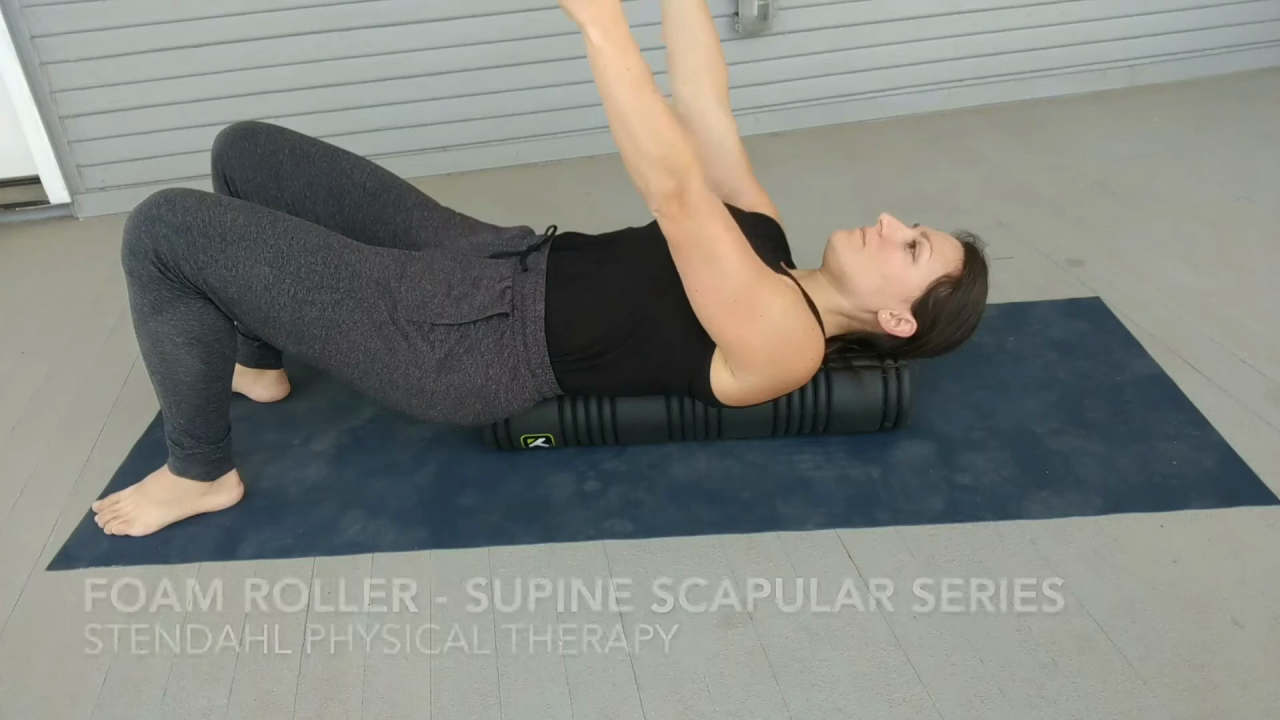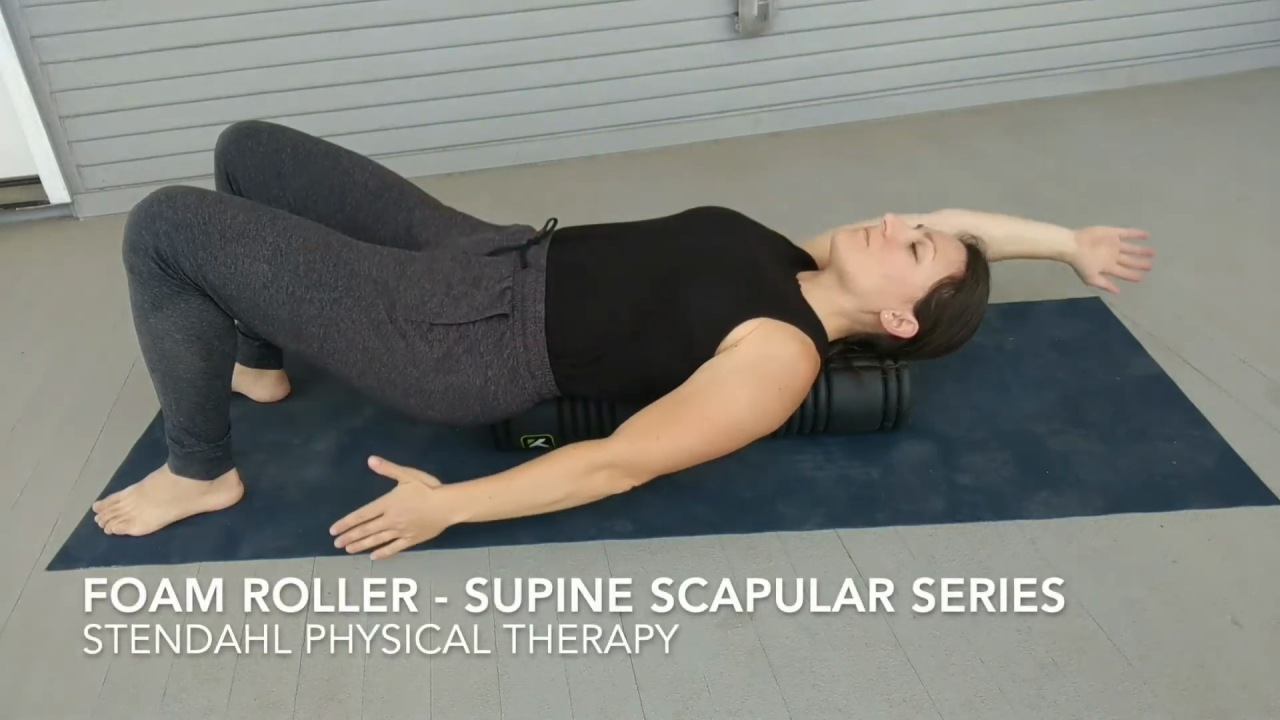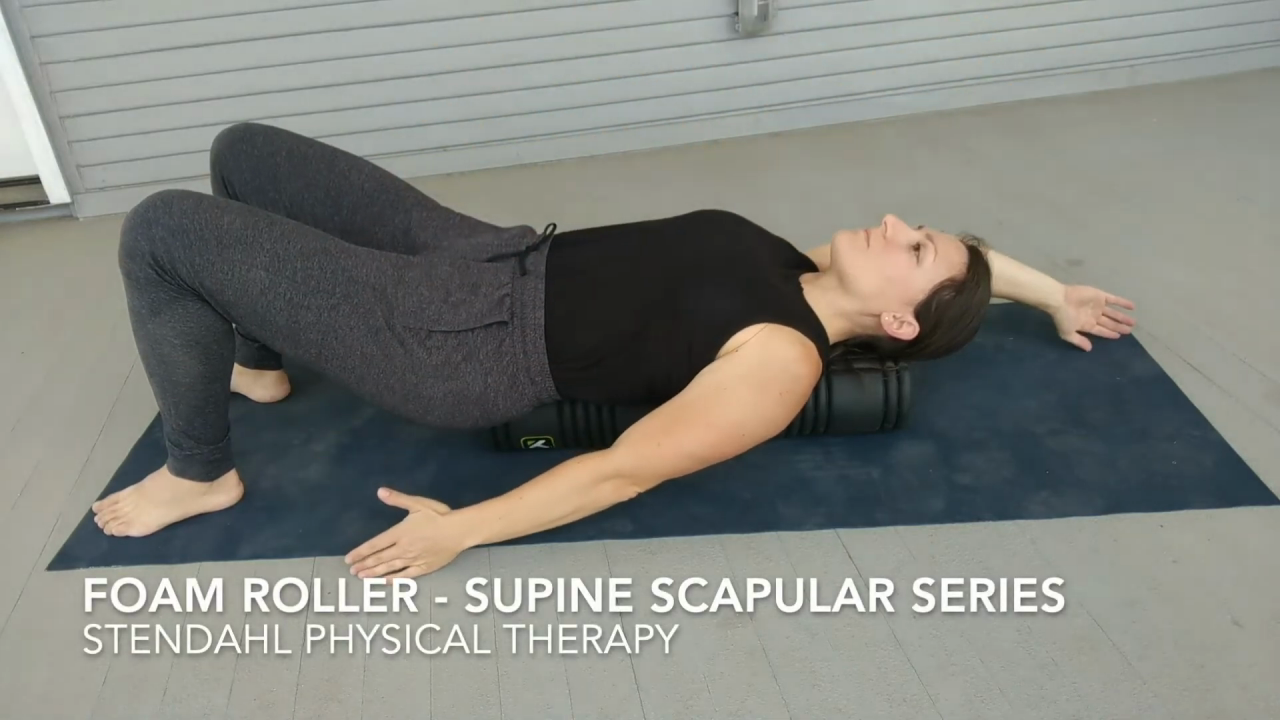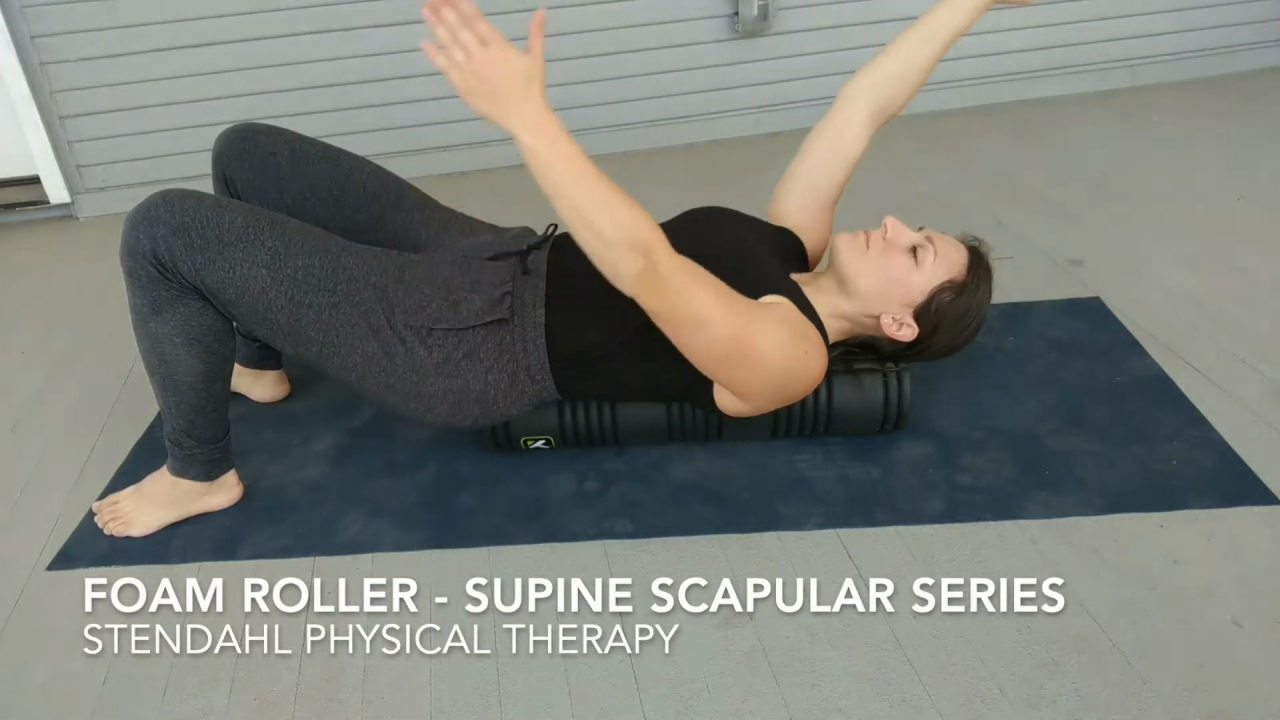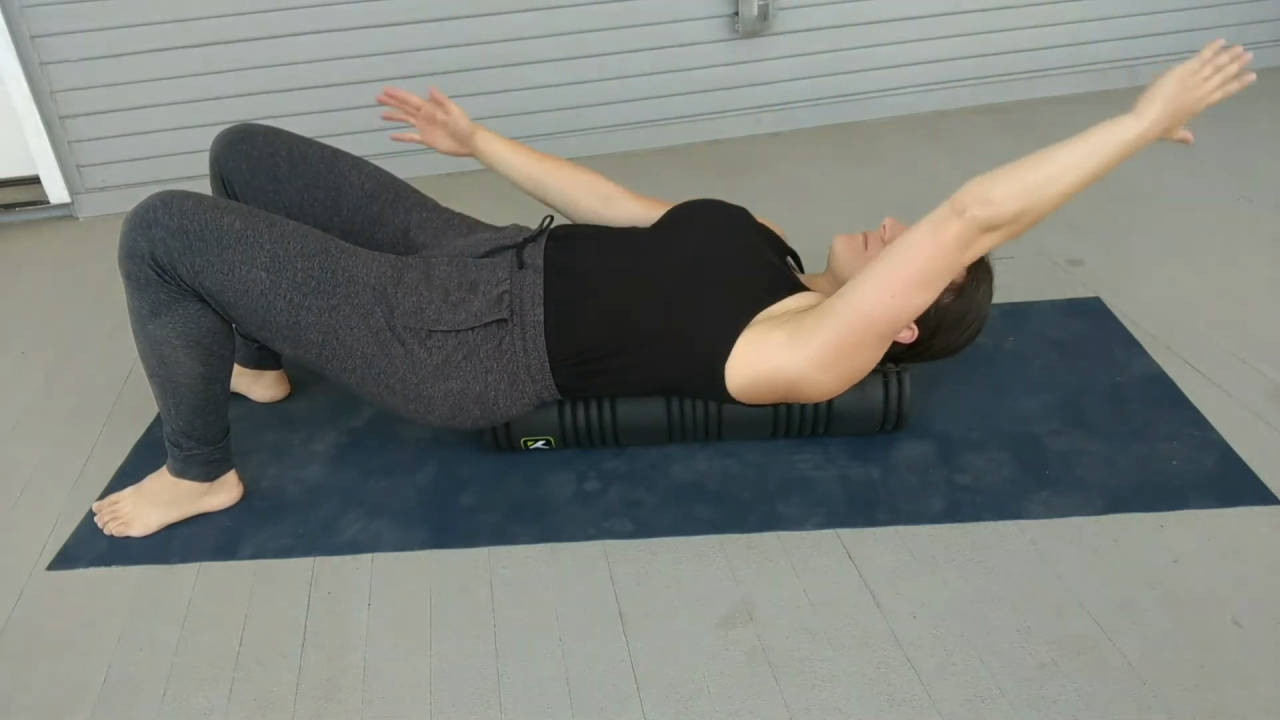
dt=1s
person 1, frame 1
left shoulder: (784, 340)
right shoulder: (765, 237)
left elbow: (674, 190)
right elbow: (708, 116)
left hip: (467, 345)
right hip: (494, 261)
left knee: (164, 229)
right knee: (244, 149)
left ankle: (199, 475)
right ankle: (254, 360)
person 1, frame 2
left shoulder: (779, 360)
right shoulder: (806, 268)
left elbow: (617, 464)
right elbow: (945, 216)
left wrist: (445, 504)
left hip: (470, 346)
right hip: (497, 257)
left knee: (165, 226)
right knee: (248, 149)
left ankle: (200, 473)
right ankle: (253, 357)
person 1, frame 3
left shoulder: (781, 363)
right shoulder: (812, 273)
left elbow: (622, 471)
right elbow: (961, 245)
left wrist: (457, 530)
left hip: (469, 350)
right hip: (498, 259)
left knee: (161, 230)
right knee: (244, 152)
left ankle: (199, 476)
right ankle: (255, 360)
person 1, frame 4
left shoulder: (785, 353)
right shoulder: (793, 250)
left elbow: (644, 266)
right elbow: (854, 116)
left wrist: (525, 114)
left hip: (469, 350)
right hip: (480, 267)
left knee: (160, 230)
right knee: (244, 152)
left ankle: (198, 474)
right ankle: (252, 362)
person 1, frame 5
left shoulder: (813, 356)
right shoulder: (768, 259)
left elbow: (971, 215)
right elbow: (602, 199)
left wrist: (1146, 114)
right wrist: (481, 142)
left hip: (471, 349)
right hip: (494, 260)
left knee: (160, 230)
right knee: (244, 153)
left ankle: (199, 474)
right ankle: (250, 355)
